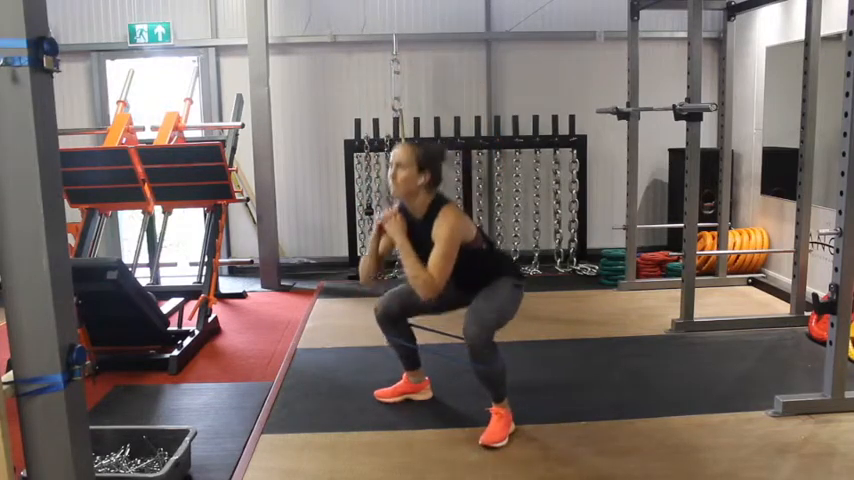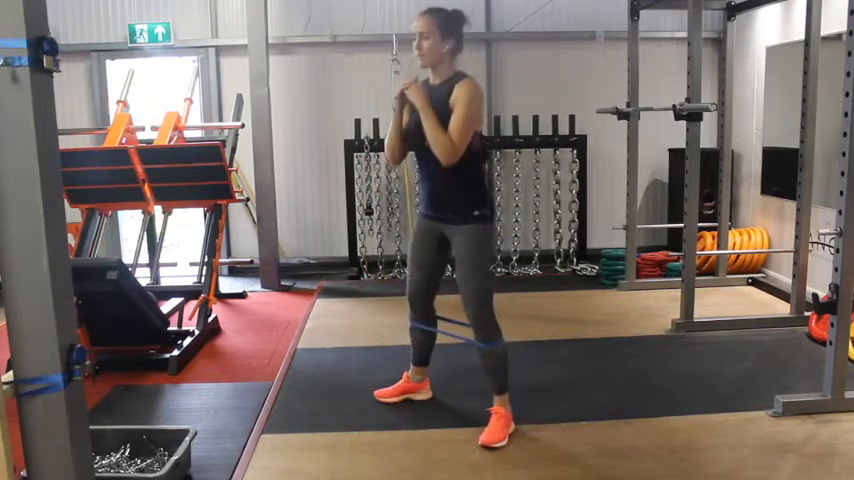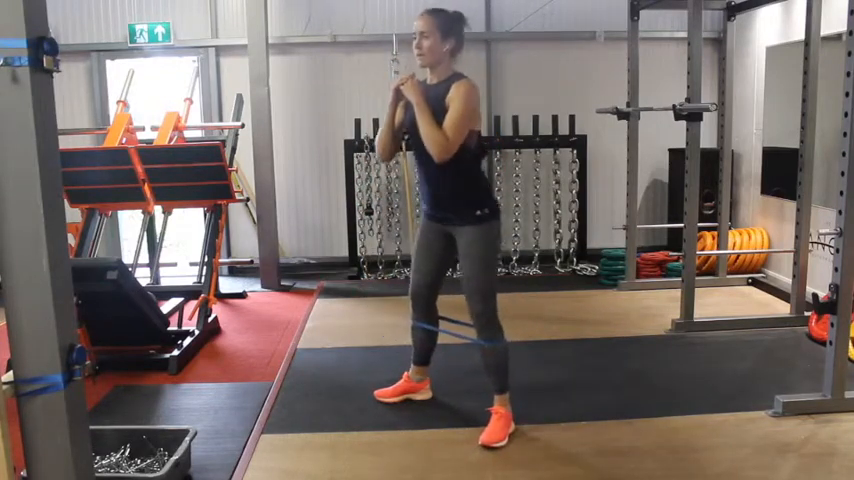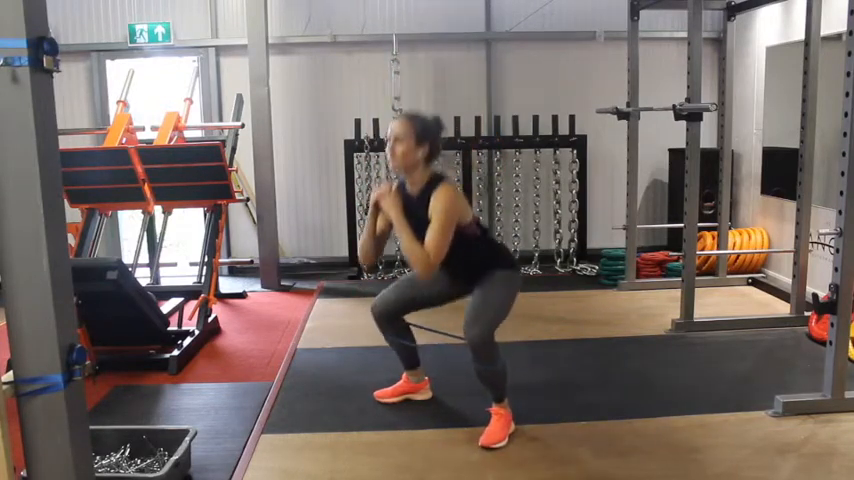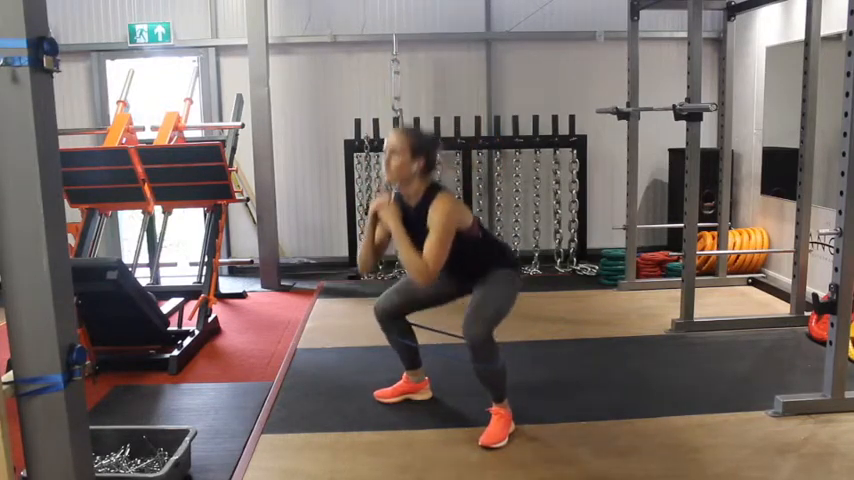
dt=0.5s
person 1, frame 1
left shoulder: (447, 217)
right shoulder: (401, 211)
left elbow: (429, 291)
right elbow: (368, 277)
left wrist: (399, 237)
right wrist: (378, 233)
left hip: (500, 281)
right hip: (459, 282)
left knee: (475, 332)
right knee: (386, 310)
left ankle: (502, 411)
right ankle: (415, 379)
person 1, frame 2
left shoulder: (465, 89)
right shoulder: (419, 91)
left elbow: (449, 155)
right elbow: (394, 157)
left wrist: (422, 106)
right wrist: (400, 109)
left hip: (470, 218)
right hip: (431, 214)
left knee: (478, 312)
right knee: (417, 298)
left ankle: (502, 409)
right ankle: (417, 380)
person 1, frame 3
left shoulder: (462, 89)
right shoulder: (416, 92)
left elbow: (442, 150)
right elbow: (384, 152)
left wrist: (418, 101)
right wrist: (396, 103)
left hip: (475, 217)
right hip: (435, 216)
left knee: (481, 310)
right knee: (421, 294)
left ankle: (503, 409)
right ankle: (417, 380)
person 1, frame 4
left shoulder: (443, 195)
right shoulder: (397, 191)
left elbow: (425, 268)
right elbow: (367, 259)
left wrist: (395, 215)
right wrist: (374, 213)
left hip: (495, 272)
right hip: (451, 273)
left knee: (477, 334)
right knee: (383, 309)
left ankle: (501, 411)
right ankle: (415, 379)
person 1, frame 5
left shoulder: (442, 204)
right shoulder: (395, 199)
left elbow: (424, 277)
right elbow: (366, 265)
left wrist: (394, 221)
right wrist: (373, 221)
left hip: (496, 270)
right hip: (456, 270)
left knee: (475, 332)
right knee: (386, 309)
left ankle: (502, 410)
right ankle: (415, 380)
